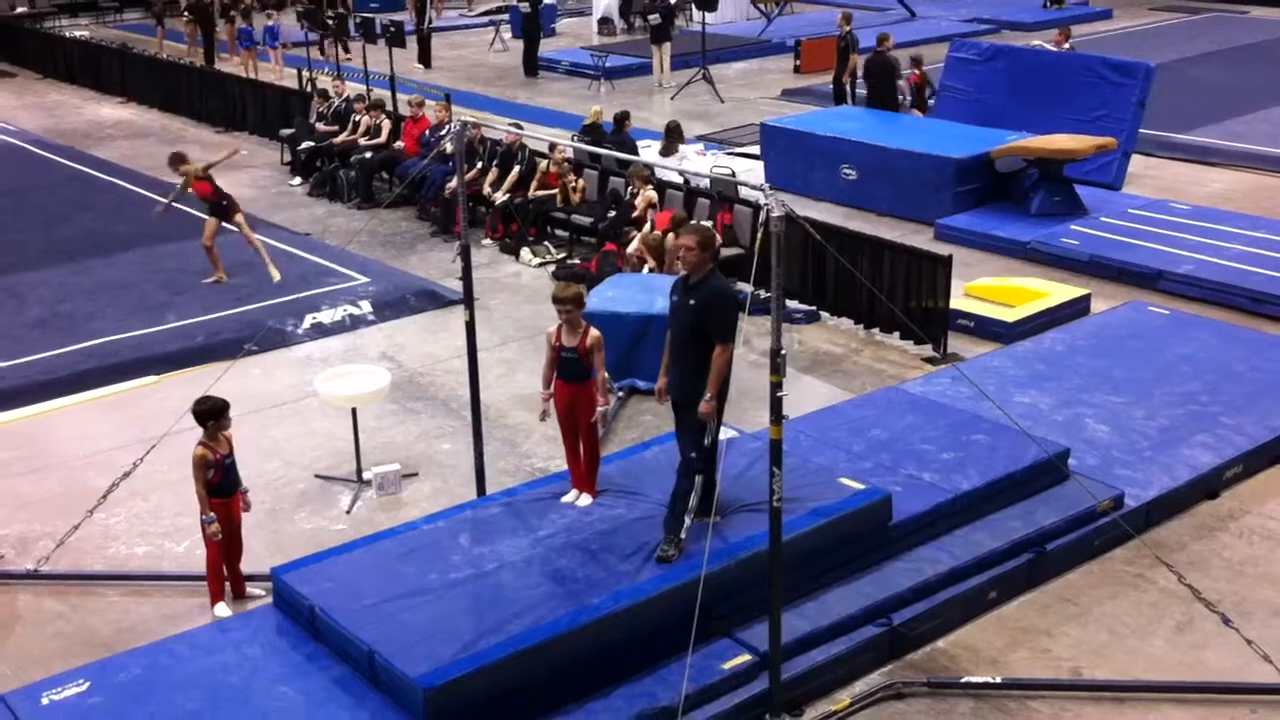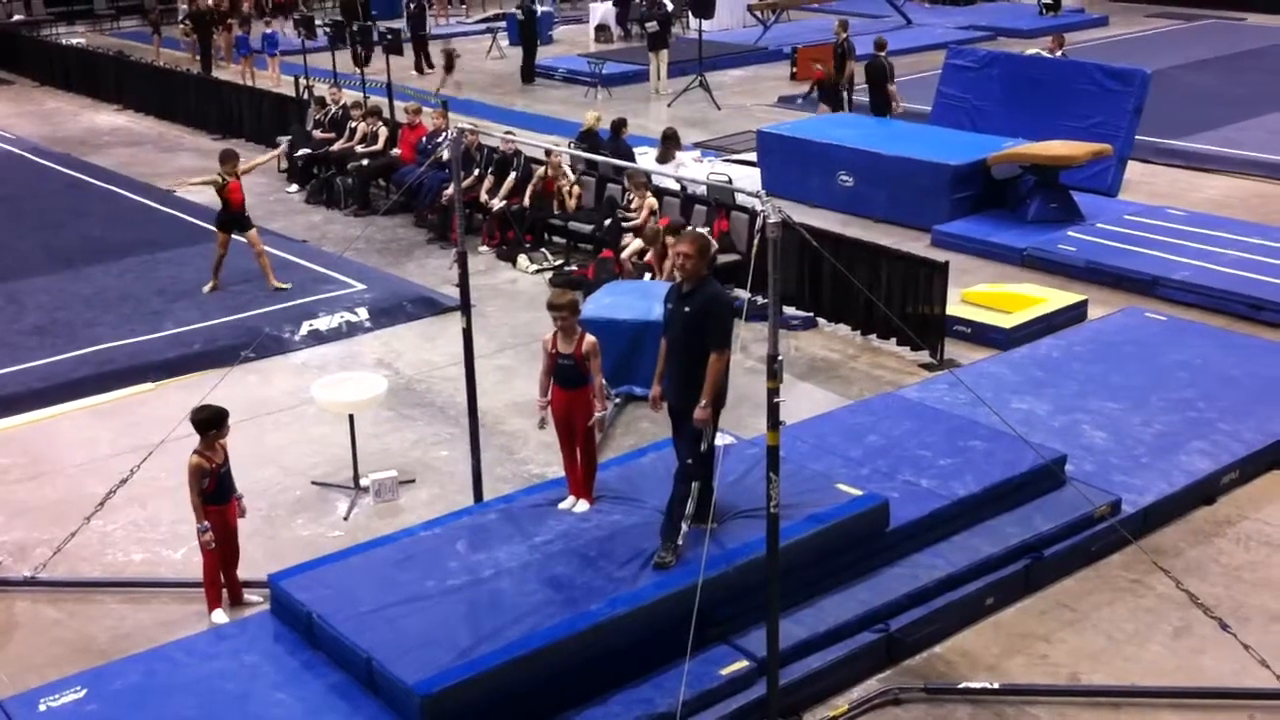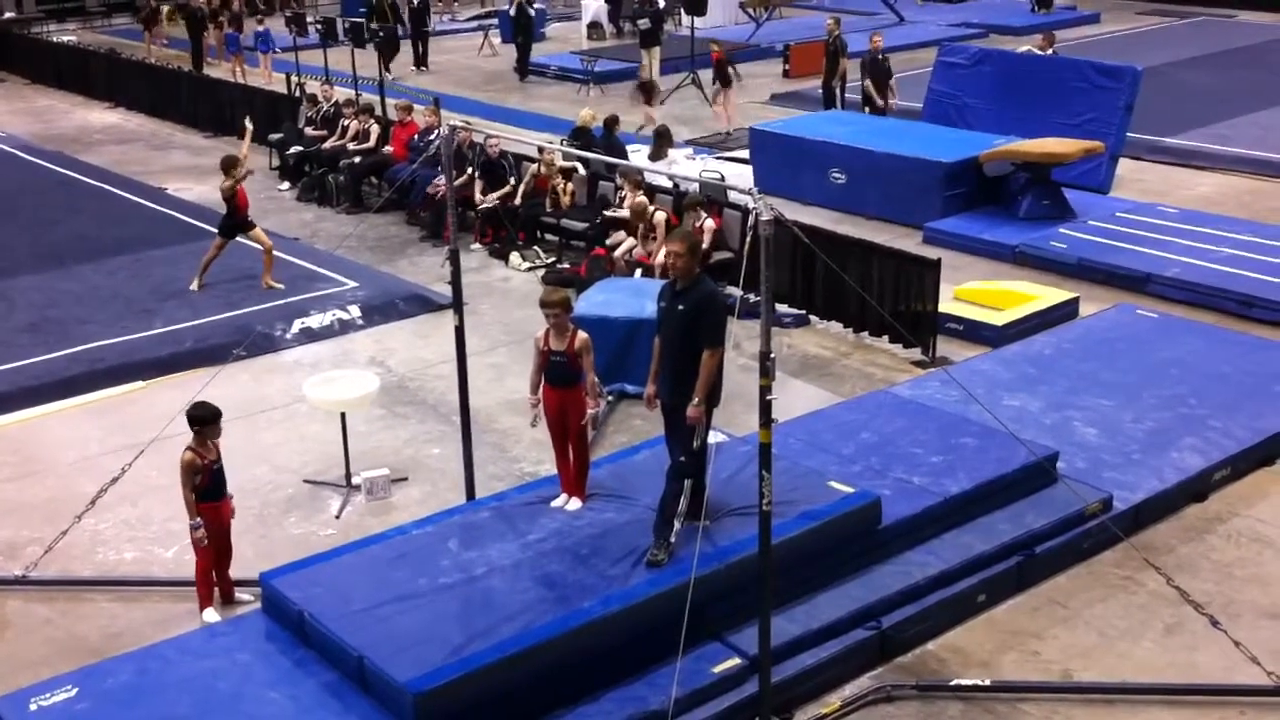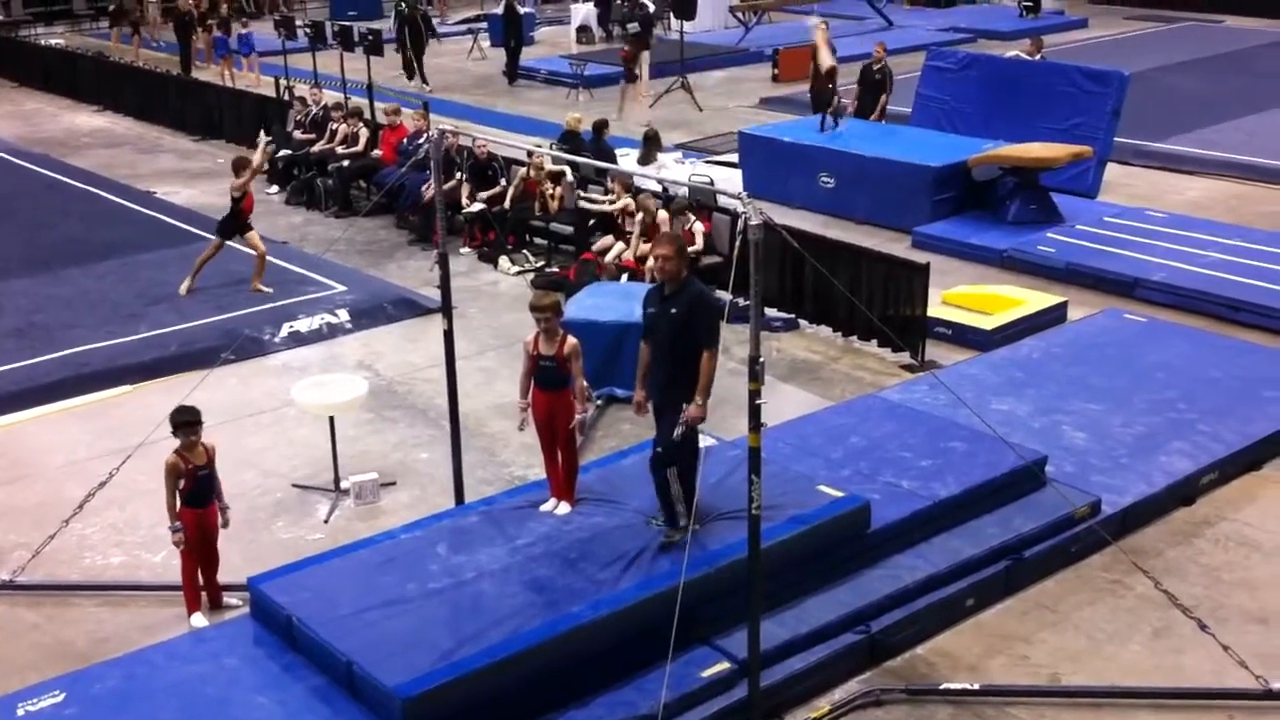
dt=1s
person 1, frame 1
left shoulder: (720, 293)
right shoulder: (680, 285)
left elbow: (723, 348)
left wrist: (710, 396)
right wrist: (664, 374)
left hip: (703, 392)
right hip: (681, 387)
left knee: (692, 460)
right knee: (695, 452)
left ankle: (674, 533)
right ankle: (705, 506)
person 1, frame 2
left shoulder: (716, 299)
right shoulder: (674, 292)
left elbow: (719, 355)
left wrist: (706, 403)
right wrist: (658, 382)
left hip: (700, 398)
right hip: (677, 392)
left knee: (689, 467)
right knee: (693, 458)
left ankle: (671, 539)
right ankle: (702, 512)
person 1, frame 3
left shoulder: (709, 297)
right shoulder: (667, 290)
left elbow: (713, 352)
left wrist: (699, 400)
right wrist: (652, 381)
left hip: (694, 395)
right hip: (670, 390)
left knee: (682, 464)
right knee: (685, 457)
left ankle: (664, 536)
right ankle: (695, 509)
person 1, frame 4
left shoulder: (700, 299)
right shoulder: (652, 296)
left elbow: (709, 352)
left wrist: (700, 401)
right wrist: (640, 387)
left hip: (686, 395)
right hip: (661, 391)
left knee: (663, 456)
right knee: (678, 454)
left ankle: (679, 520)
right ankle: (682, 512)
person 2, frame 1
left shoulder: (593, 336)
right shoulder: (552, 334)
left elbow: (600, 372)
right elbow: (549, 367)
left wrist: (602, 404)
right wrist: (545, 398)
left hip: (585, 392)
right hip: (562, 392)
left knee: (589, 442)
right knee: (569, 441)
left ankle: (589, 489)
right ankle: (576, 486)
person 2, frame 2
left shoulder: (589, 343)
right shoulder: (549, 341)
left elbow: (597, 378)
right elbow: (545, 374)
left wrist: (599, 409)
right wrist: (542, 406)
left hip: (582, 398)
right hip: (559, 398)
left knee: (586, 448)
right knee: (567, 448)
left ankle: (586, 495)
right ankle: (573, 492)
person 2, frame 3
left shoulder: (581, 339)
right shoulder: (541, 338)
left elbow: (589, 374)
right elbow: (536, 372)
left wrist: (592, 406)
right wrist: (534, 402)
left hip: (574, 396)
right hip: (551, 396)
left knee: (578, 446)
right knee: (559, 446)
left ankle: (578, 493)
right ankle: (565, 490)
person 2, frame 4
left shoulder: (570, 345)
right shoulder: (530, 343)
left elbow: (578, 379)
right elbow: (526, 375)
left wrist: (580, 411)
right wrist: (523, 407)
left hip: (563, 401)
right hip: (540, 401)
left knee: (567, 450)
right knee: (548, 450)
left ankle: (567, 497)
right ankle: (555, 495)
person 3, frame 1
left shoulder: (227, 437)
right shoulder: (202, 453)
right elbow: (200, 488)
left wrist: (243, 492)
right wrist: (209, 519)
left hip: (233, 501)
right hip: (216, 506)
left knee: (235, 548)
right knee: (217, 554)
left ankle: (239, 589)
right ankle: (218, 600)
person 3, frame 2
left shoulder: (222, 445)
right shoulder: (197, 462)
right elbow: (195, 496)
left wrist: (238, 498)
right wrist: (202, 527)
left hip: (228, 507)
right hip: (211, 514)
left knee: (231, 555)
right knee: (213, 561)
left ankle: (236, 595)
right ankle: (215, 607)
person 3, frame 3
left shoulder: (214, 445)
right shoulder: (190, 458)
right elbow: (187, 492)
left wrist: (228, 499)
right wrist: (195, 524)
left hip: (221, 506)
right hip: (205, 512)
left knee: (224, 553)
right knee: (206, 559)
left ankle: (227, 594)
right ankle: (206, 605)
person 3, frame 4
left shoulder: (209, 449)
right shoulder: (174, 462)
right elbow: (171, 496)
left wrist: (223, 508)
right wrist: (175, 528)
left hip: (210, 512)
right hip: (189, 516)
left knee: (211, 557)
right knee: (191, 563)
left ankle: (216, 598)
right ankle: (194, 610)
